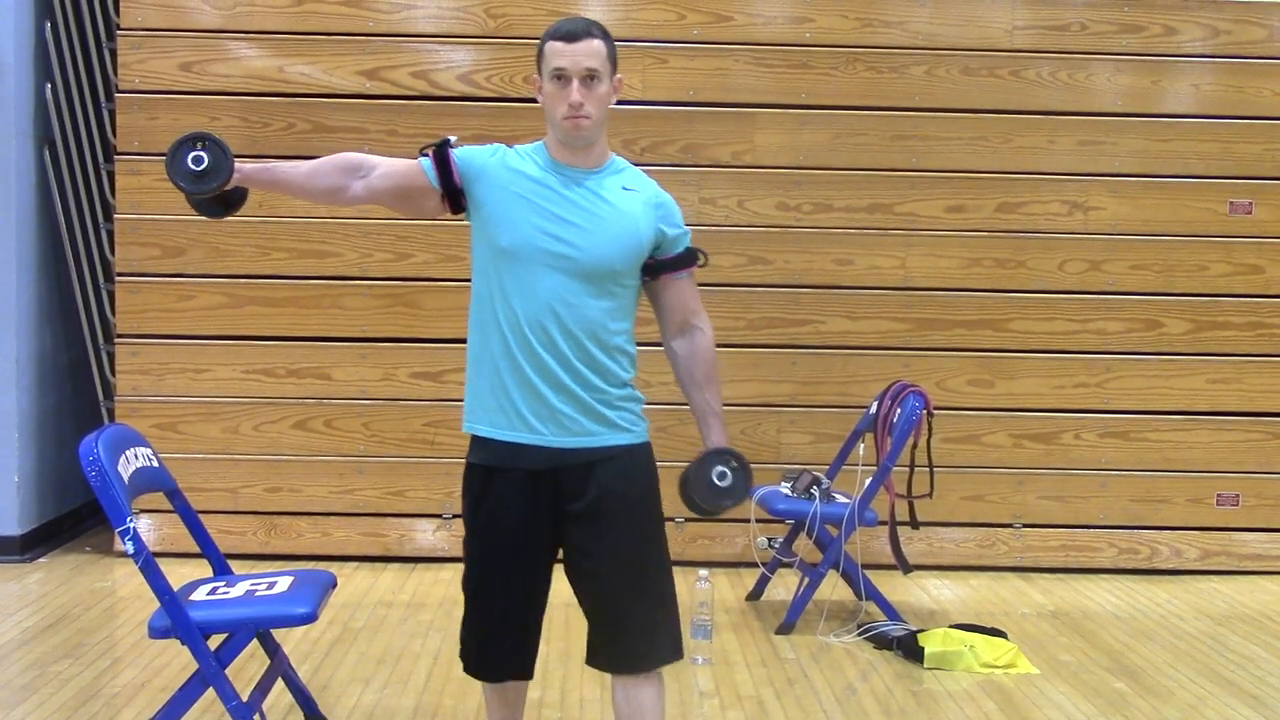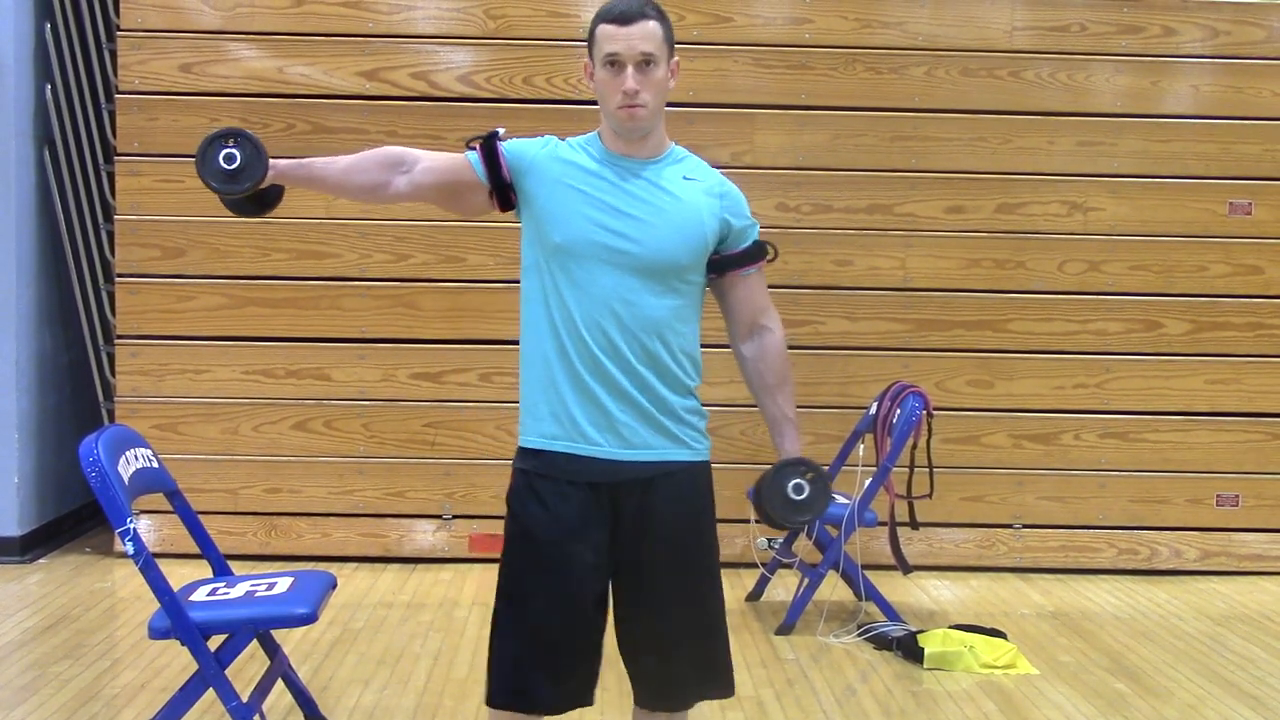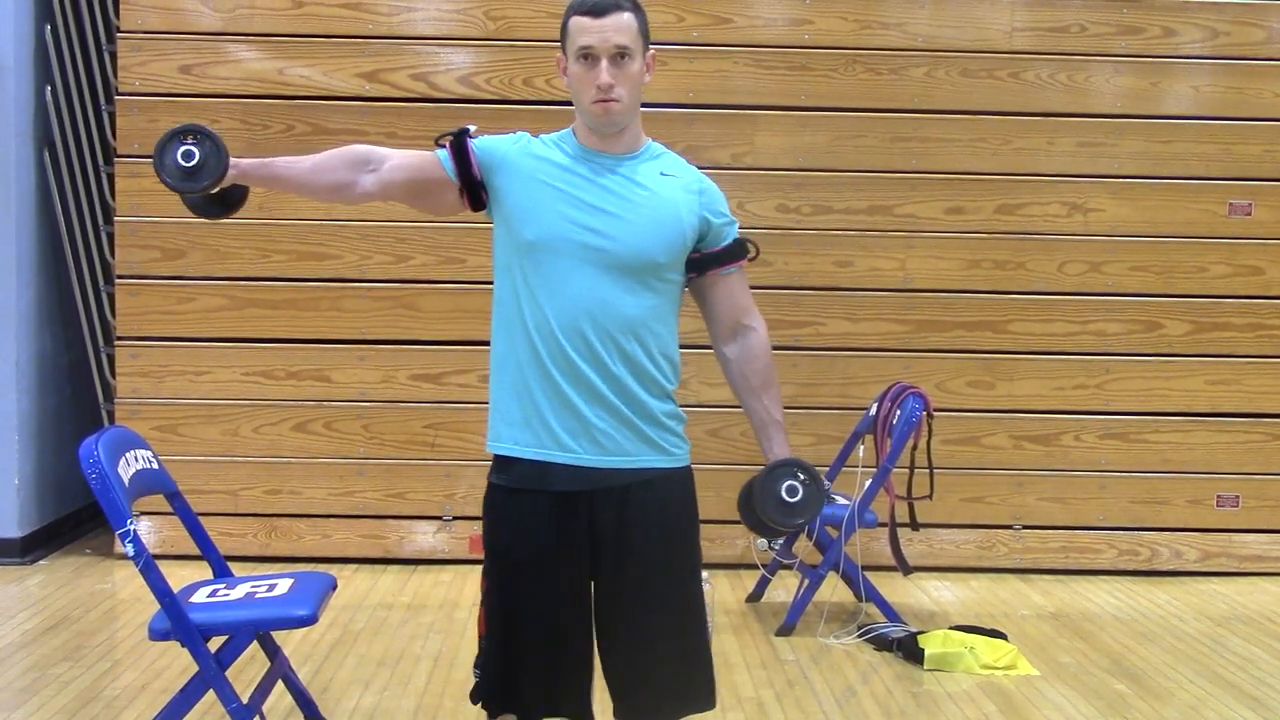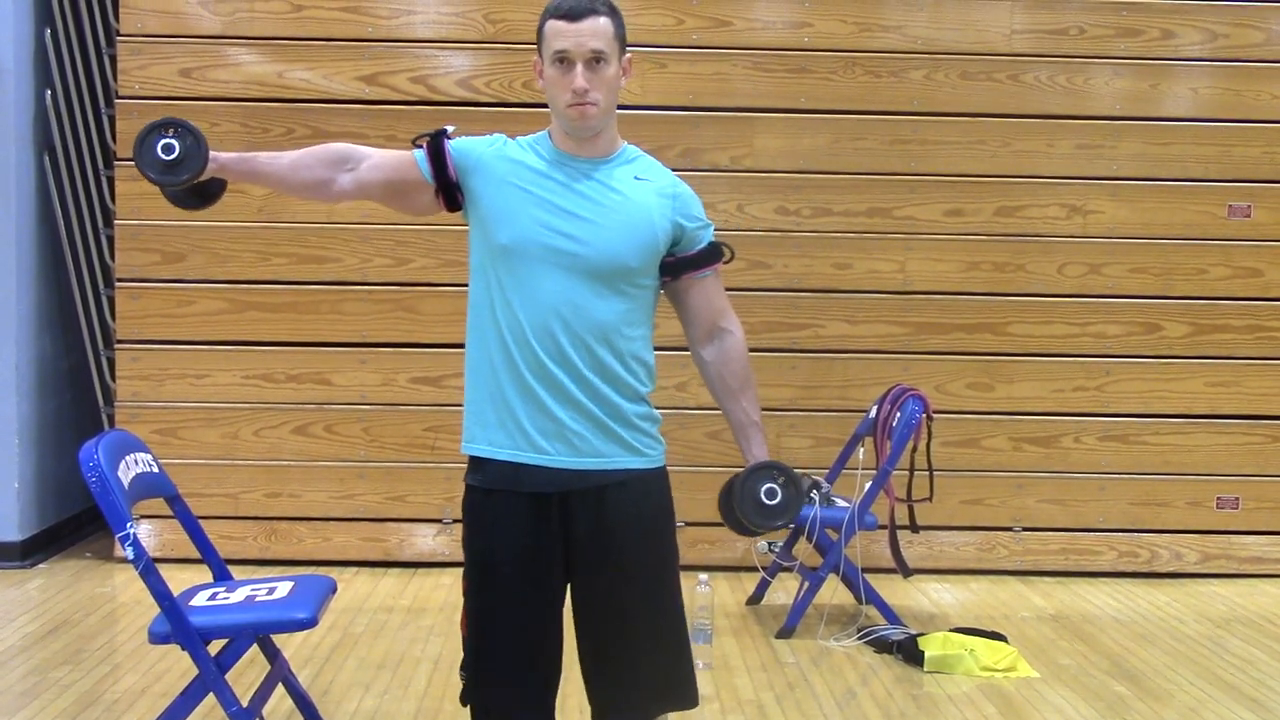
dt=0.5s
person 1, frame 1
left shoulder: (653, 205)
right shoulder: (486, 172)
left elbow: (688, 331)
right elbow: (361, 177)
left wrist: (715, 440)
right wrist: (242, 172)
left hip: (614, 454)
right hip: (504, 450)
left knee: (635, 640)
right knee: (500, 638)
person 1, frame 2
left shoulder: (717, 197)
right shoulder: (537, 166)
left elbow: (756, 332)
right elbow: (404, 173)
left wrist: (788, 447)
right wrist: (280, 170)
left hip: (671, 470)
right hip: (555, 464)
person 1, frame 3
left shoulder: (695, 194)
right shoulder: (509, 163)
left elbow: (740, 334)
right elbow: (371, 172)
left wrist: (778, 452)
right wrist: (242, 169)
left hip: (649, 475)
right hip: (530, 470)
person 1, frame 4
left shoulder: (669, 197)
right shoulder: (486, 165)
left elbow: (716, 336)
right elbow: (350, 171)
left wrist: (756, 453)
right wrist: (221, 164)
left hip: (626, 476)
right hip: (508, 473)
